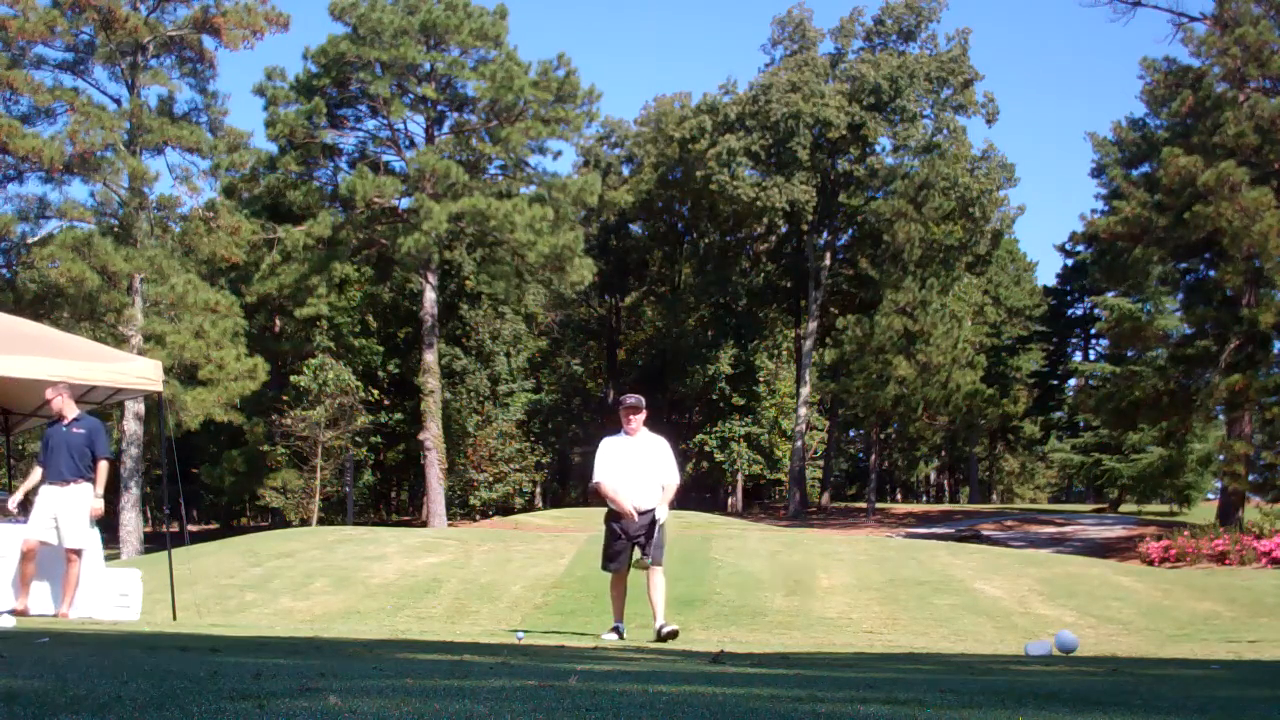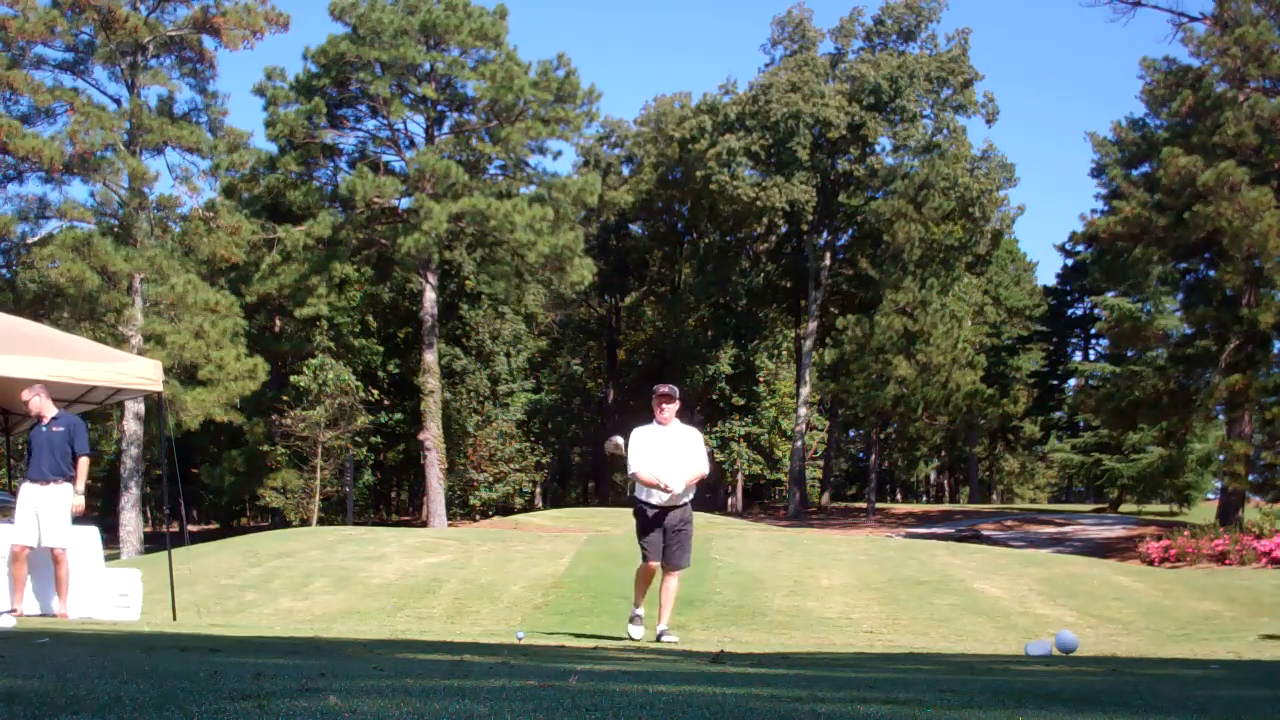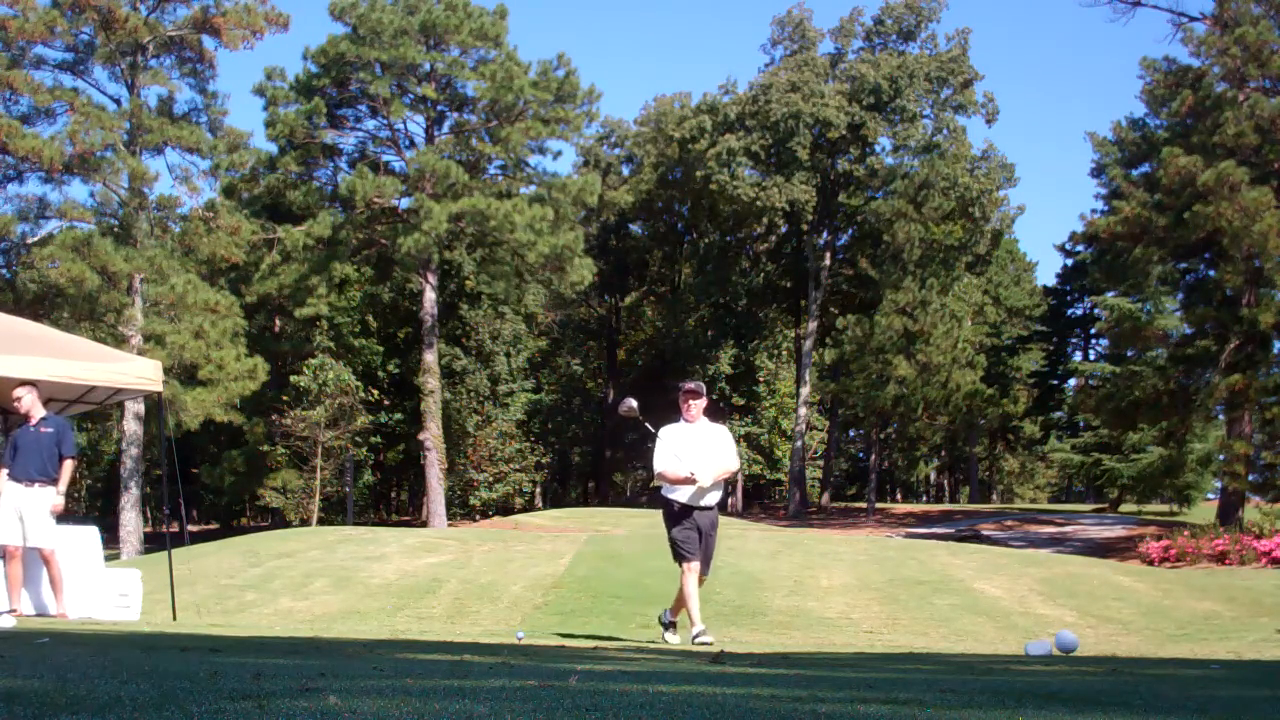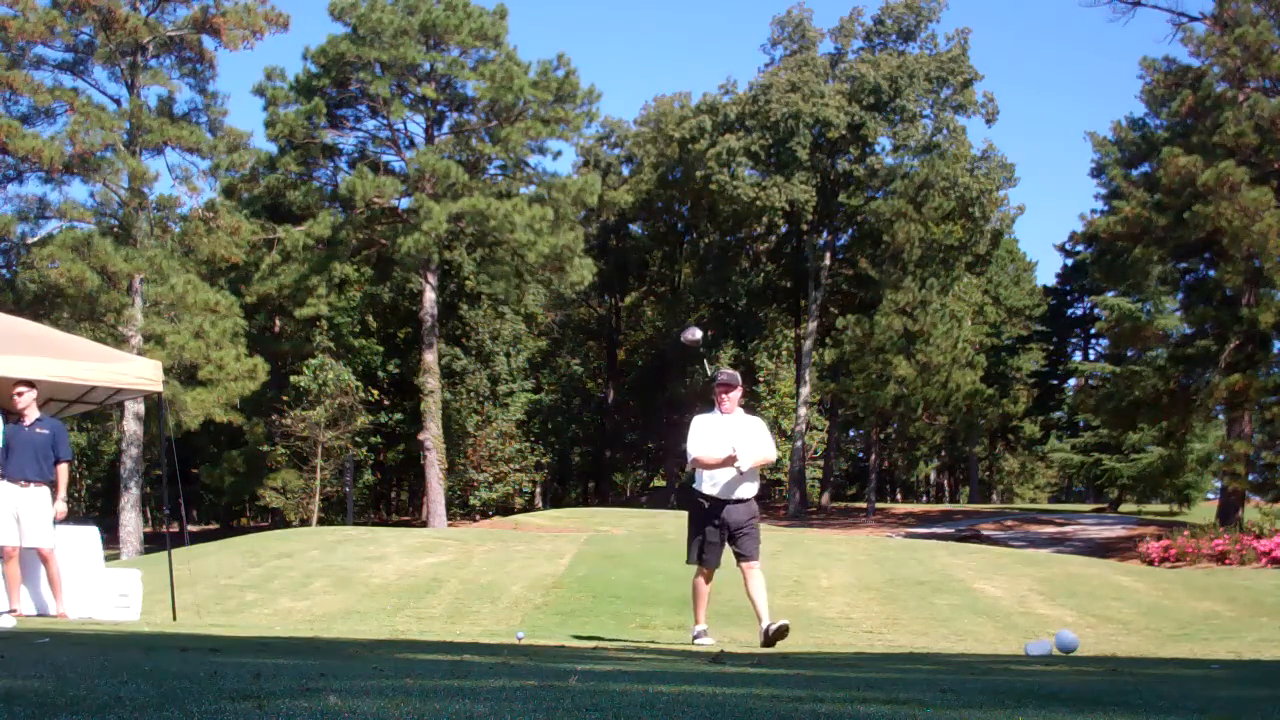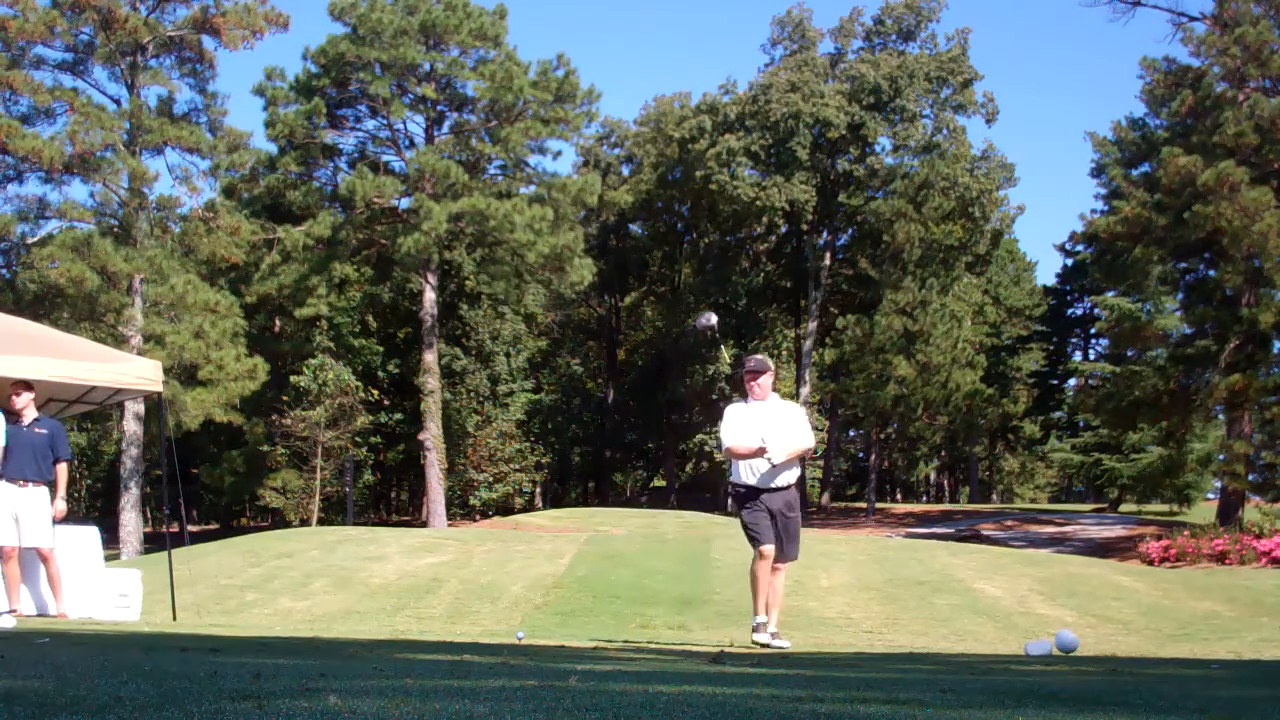
dt=0.4s
person 1, frame 1
left shoulder: (659, 444)
right shoulder: (608, 444)
left elbow: (672, 479)
right elbow: (600, 481)
left wrist: (664, 504)
right wrist: (622, 504)
left hip: (651, 517)
right hip: (618, 519)
left knee: (654, 567)
right knee: (618, 573)
left ankle: (660, 624)
right ankle: (618, 626)
person 1, frame 2
left shoulder: (691, 434)
right shoulder: (640, 434)
left elbow: (702, 468)
right elbow: (635, 471)
left wrist: (682, 483)
right wrist: (660, 484)
left hip: (680, 510)
right hip: (649, 509)
left knee: (673, 570)
right knee: (651, 563)
left ankle: (663, 627)
right ankle: (637, 610)
person 1, frame 3
left shoulder: (720, 432)
right shoulder: (668, 433)
left elbow: (732, 464)
right elbow: (660, 471)
left wrist: (711, 476)
right wrist: (686, 479)
left hip: (709, 511)
right hip: (678, 508)
left knee: (698, 570)
right knee: (690, 566)
left ankle: (669, 616)
right ankle: (697, 628)
person 1, frame 4
left shoulder: (755, 424)
right shoulder: (701, 422)
left elbow: (769, 454)
right elbow: (695, 459)
left wrist: (748, 461)
right wrist: (725, 461)
left hip: (745, 505)
right hip: (709, 504)
left knee: (752, 564)
right knee: (705, 569)
left ankle: (766, 625)
right ankle: (700, 628)
person 1, frame 5
left shoulder: (792, 410)
right shoulder: (734, 411)
left elbow: (807, 442)
right elbow: (729, 448)
left wrist: (780, 454)
right wrist: (756, 451)
left hip: (785, 493)
right hip: (750, 494)
left knee: (779, 562)
right knee: (764, 551)
left ankle: (769, 628)
right ankle: (760, 619)
person 2, frame 1
left shoulder: (92, 425)
right shoulder: (50, 429)
left elbow: (102, 461)
right elbow: (41, 465)
left wrist: (98, 495)
right wrist: (20, 493)
left hip: (77, 492)
right hip: (48, 492)
left knee: (72, 554)
right knee: (28, 547)
left ankle: (64, 609)
right ankle: (21, 604)
person 2, frame 2
left shoulder: (71, 422)
right shoulder: (34, 431)
left elbow: (83, 458)
left wrist: (79, 491)
right wrist: (19, 498)
left hip: (58, 491)
right hip: (30, 492)
left knee: (58, 552)
right knee: (18, 550)
left ankle: (62, 608)
right ankle: (17, 607)
person 2, frame 3
left shoulder: (59, 425)
left elbow: (68, 460)
left wrist: (60, 492)
left hip: (42, 493)
left knee: (47, 552)
left ankle: (61, 607)
person 2, frame 4
left shoulder: (54, 427)
left elbow: (62, 464)
left wrist: (61, 498)
left hip: (38, 493)
left knee: (46, 552)
left ankle: (60, 608)
person 2, frame 5
left shoulder: (52, 427)
left elbow: (61, 463)
left wrist: (60, 496)
left hip: (36, 493)
left knee: (45, 551)
left ankle: (60, 607)
